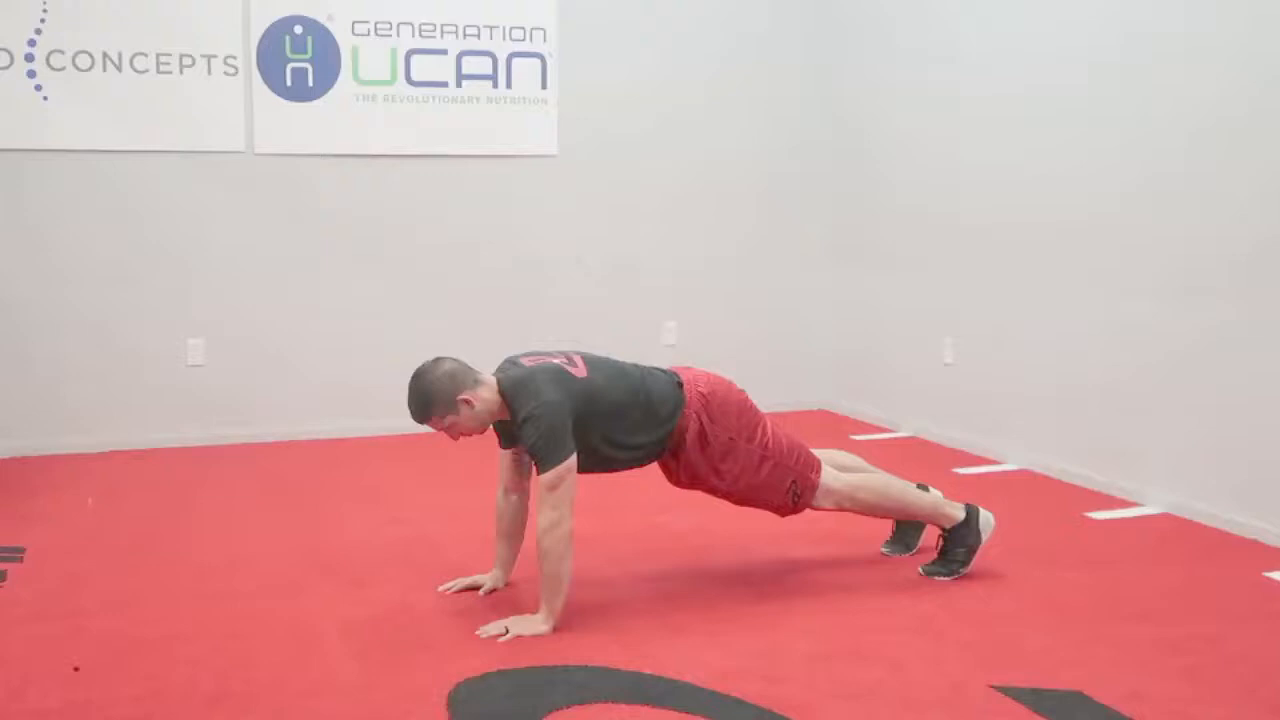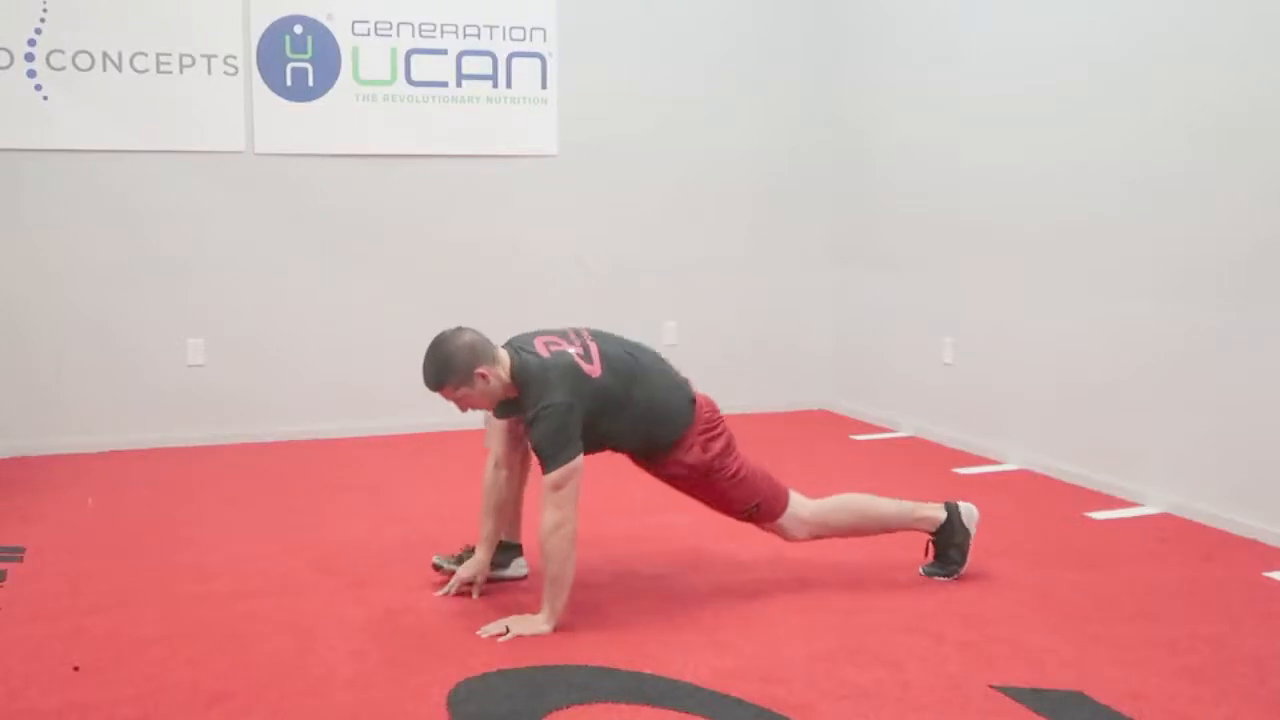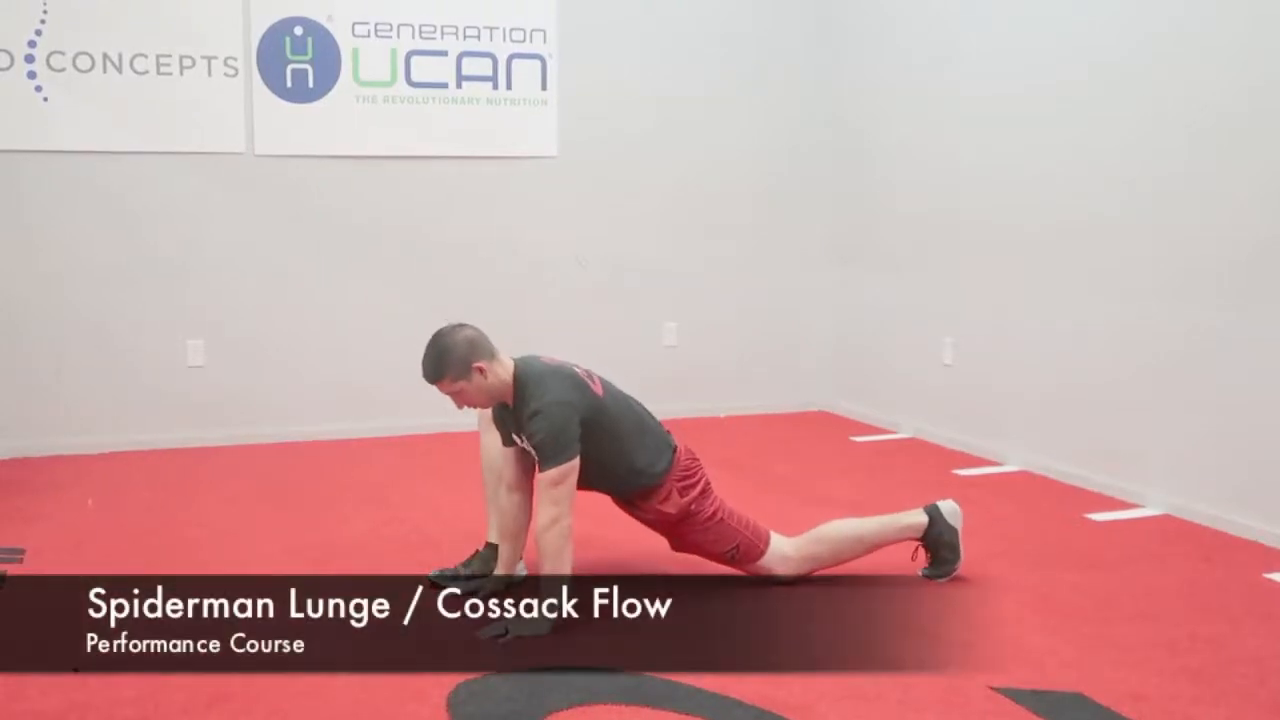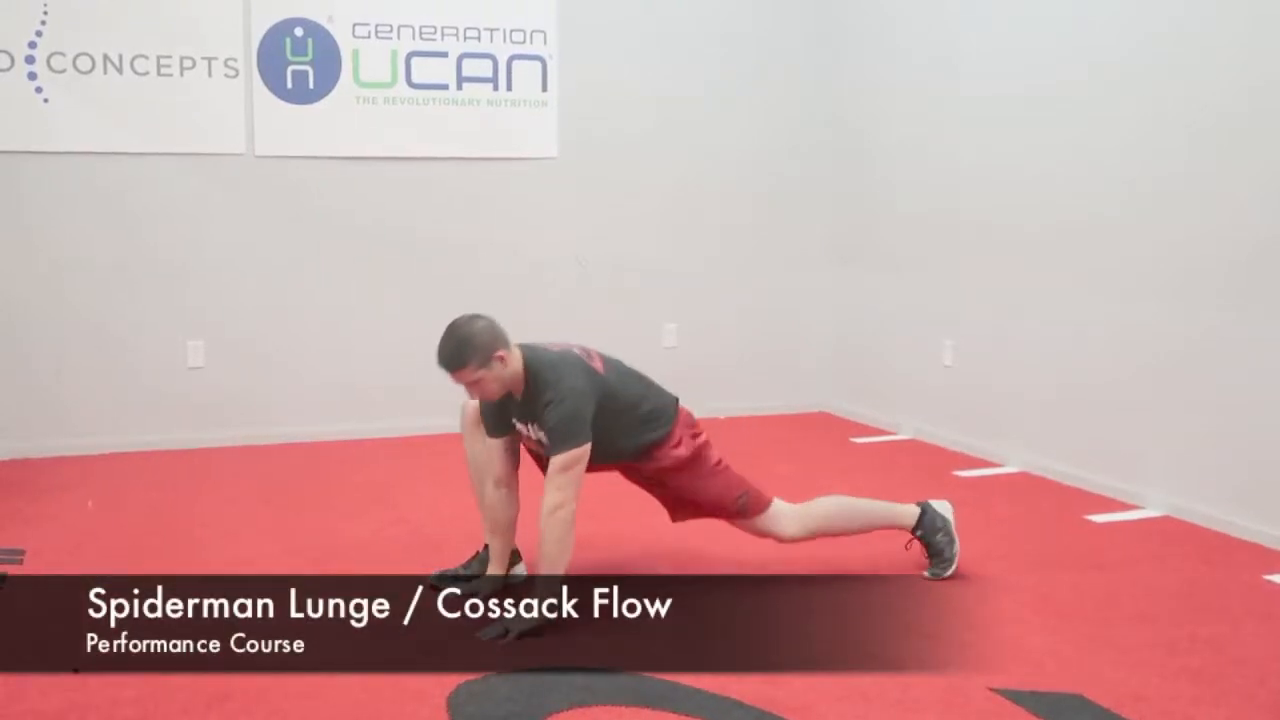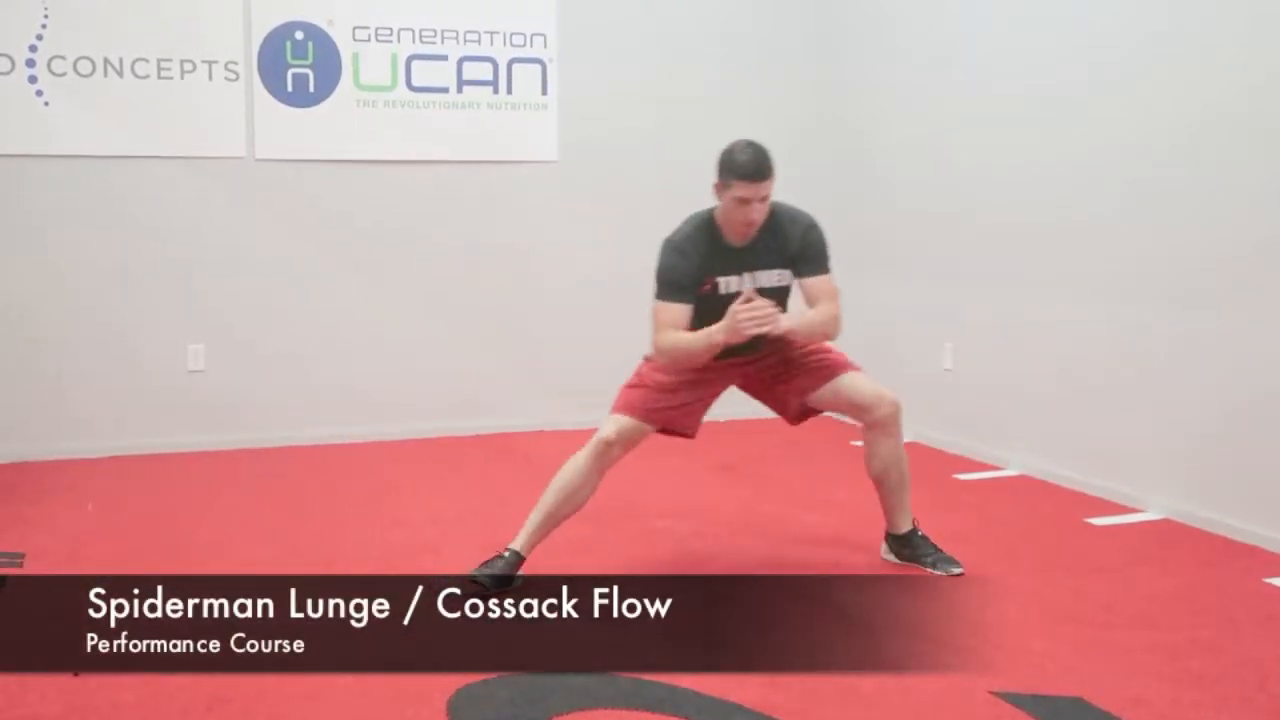
dt=0.7s
person 1, frame 1
left shoulder: (540, 408)
right shoulder: (505, 391)
left elbow: (555, 519)
right elbow: (512, 490)
left wrist: (546, 617)
right wrist: (499, 572)
left hip: (701, 420)
right hip: (679, 416)
left knee: (823, 490)
right knee: (803, 465)
left ankle: (960, 519)
right ankle: (917, 496)
person 1, frame 2
left shoulder: (551, 399)
right shoulder: (512, 362)
left elbow: (559, 515)
right elbow: (503, 462)
left wrist: (547, 617)
right wrist: (481, 556)
left hip: (683, 437)
right hip: (648, 400)
left knee: (799, 523)
right knee: (507, 432)
left ankle: (943, 518)
right ankle: (506, 551)
person 1, frame 3
left shoulder: (548, 407)
right shoulder: (509, 390)
left elbow: (554, 519)
right elbow: (514, 488)
right wrist: (502, 574)
left hip: (665, 488)
right hip: (629, 469)
left knee: (788, 561)
right knee: (490, 435)
left ankle: (929, 521)
right ankle: (492, 558)
person 1, frame 4
left shoulder: (562, 388)
right shoulder: (499, 389)
left elbow: (560, 503)
right elbow: (500, 482)
right wrist: (498, 573)
left hip: (662, 445)
right hip: (611, 443)
left knee: (785, 523)
right knee: (473, 424)
left ankle: (921, 517)
right ankle: (491, 557)
person 1, frame 5
left shoulder: (800, 230)
right shoulder: (684, 246)
left elbow: (828, 318)
right elbow: (666, 348)
left wrist: (780, 322)
right wrist: (731, 327)
left hip: (775, 345)
right hip: (692, 353)
left knee: (882, 407)
right knee: (608, 441)
left ankle: (902, 536)
right ankle: (514, 555)
